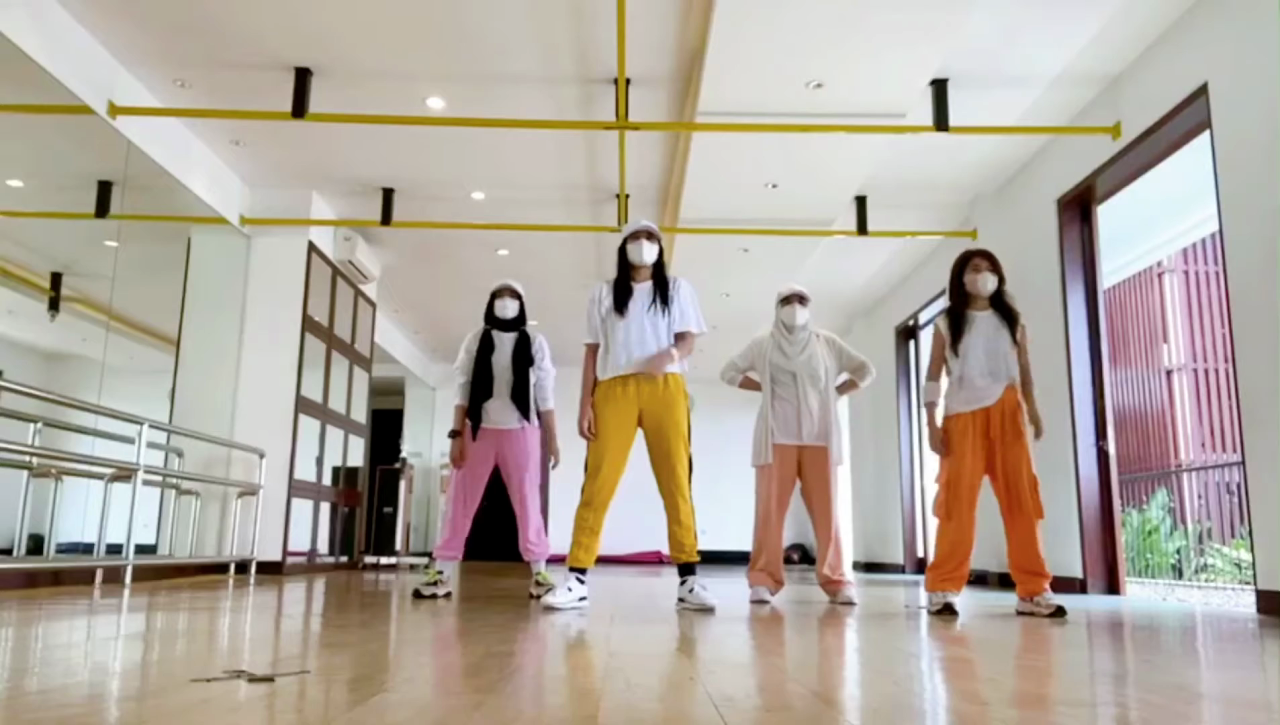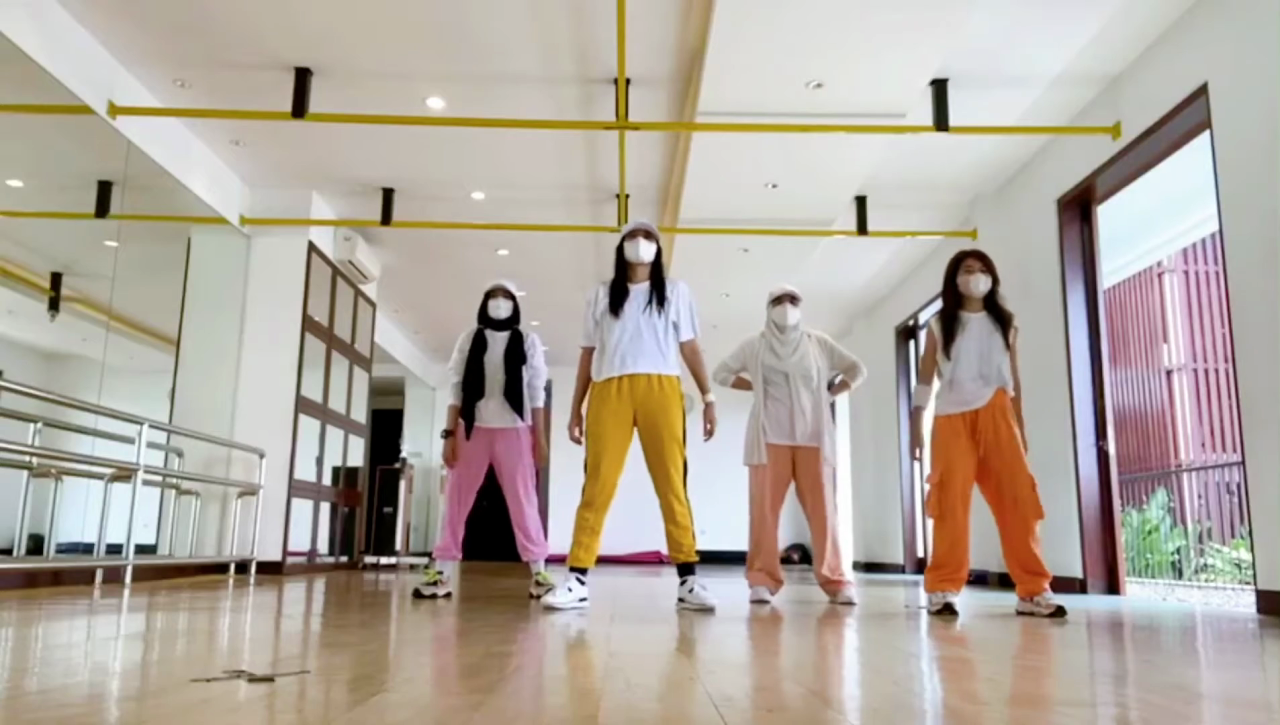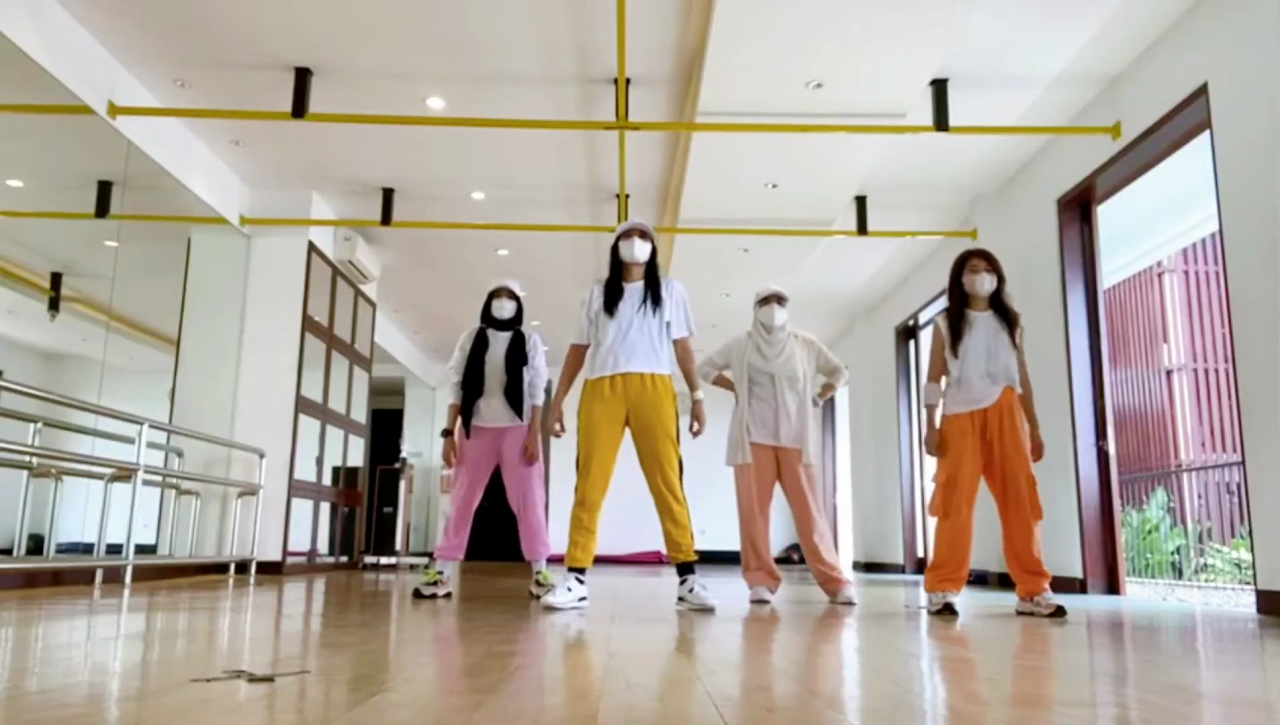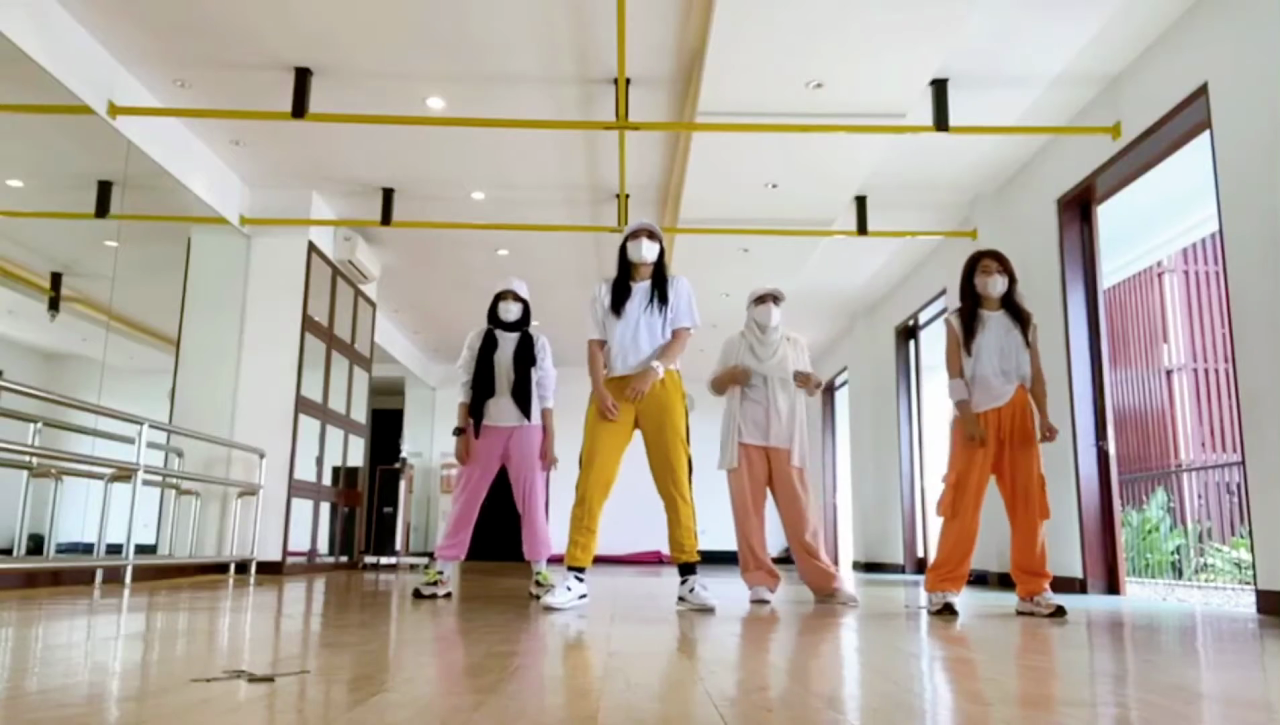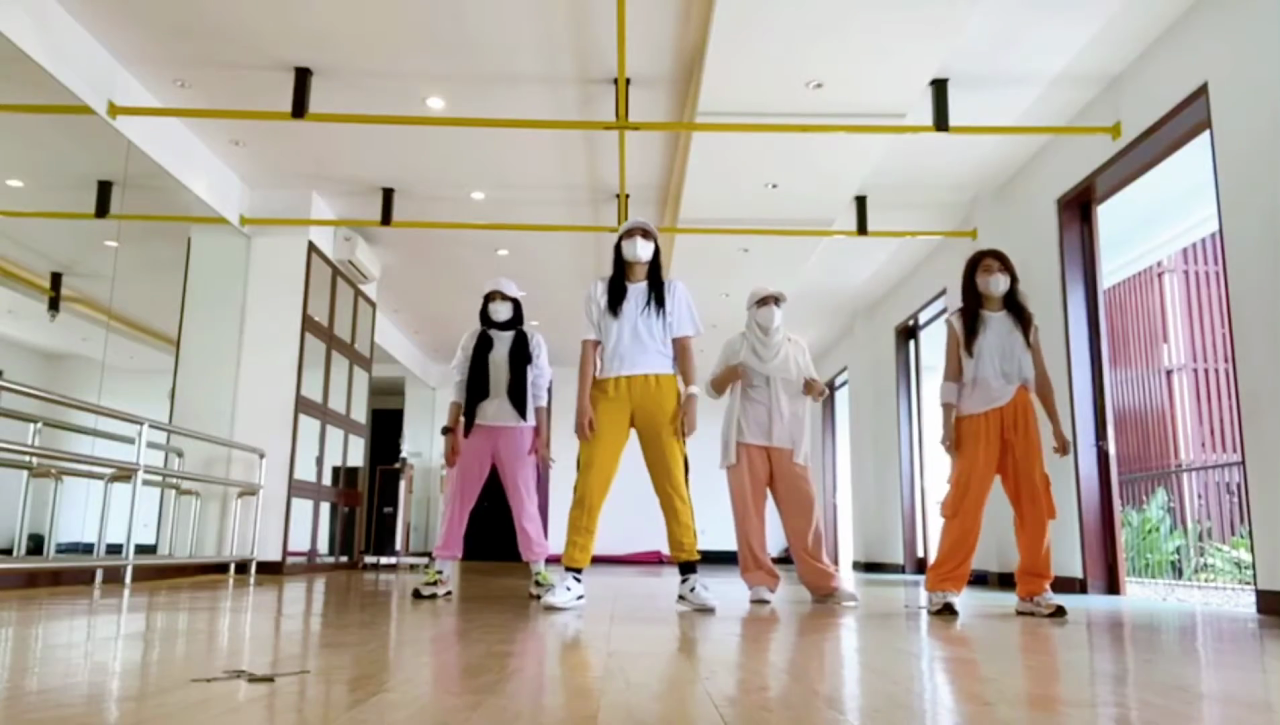
dt=0.4s
person 1, frame 1
left shoulder: (677, 289)
right shoulder: (605, 293)
left elbow: (687, 340)
right elbow: (592, 351)
left wrist: (665, 356)
right wrist: (585, 403)
left hip: (665, 389)
right hip: (614, 392)
left knee: (676, 482)
right knee: (598, 482)
left ankle: (688, 580)
right ankle: (577, 579)
person 1, frame 2
left shoulder: (675, 291)
right shoulder: (602, 295)
left elbow: (689, 347)
right elbow: (588, 353)
left wrist: (708, 397)
right wrist: (575, 406)
left hip: (661, 390)
right hip: (610, 391)
left knee: (672, 482)
right knee: (598, 483)
left ankle: (687, 580)
right ankle: (577, 580)
person 1, frame 3
left shoulder: (669, 290)
right shoulder: (598, 293)
left elbow: (682, 345)
right elbow: (579, 348)
left wrist: (697, 395)
right wrist: (557, 400)
left hip: (653, 388)
right hip: (601, 391)
left knee: (667, 480)
right knee: (589, 483)
left ankle: (687, 579)
right ankle: (576, 580)
person 1, frame 4
left shoulder: (676, 287)
right shoulder: (606, 292)
left elbow: (681, 336)
right elbow: (596, 345)
left wrist: (653, 370)
right wrist: (600, 390)
left hip: (661, 389)
right hip: (612, 390)
left knee: (675, 480)
right knee: (592, 480)
left ankle: (689, 579)
right ankle: (576, 578)
person 1, frame 5
left shoulder: (673, 290)
right shoulder: (601, 291)
left elbow: (683, 346)
right elbow: (590, 347)
left wrist: (690, 395)
right wrist: (583, 401)
left hip: (658, 390)
right hip: (608, 391)
left knee: (672, 481)
right knee: (590, 481)
left ankle: (689, 578)
right ankle: (573, 578)
person 2, frame 1
left shoulder: (1012, 321)
right shoulder: (947, 323)
left elbow: (1026, 374)
right elbow: (933, 377)
left wrist: (1032, 408)
right wrist: (932, 422)
left hip: (1007, 414)
right hip: (963, 416)
left knee: (1022, 498)
right knee: (958, 500)
left ankle: (1033, 590)
right ankle: (943, 588)
person 2, frame 2
left shoulder: (1005, 324)
right shoulder: (940, 325)
left elbow: (1013, 379)
right elbow: (925, 378)
left wrist: (1020, 426)
right wrist: (915, 427)
left hip: (997, 416)
right hip: (952, 419)
left knee: (1018, 497)
right knee: (951, 502)
left ankle: (1032, 590)
right ankle: (943, 589)
person 2, frame 3
left shoulder: (1010, 323)
right shoulder: (946, 324)
left elbow: (1021, 377)
right elbow: (934, 378)
left wrist: (1034, 427)
right wrist: (930, 425)
left hip: (1005, 414)
right hip: (961, 417)
left knee: (1019, 498)
right knee: (955, 501)
left ankle: (1032, 590)
right ankle: (942, 588)
person 2, frame 4
left shoulder: (1023, 322)
right shoulder: (958, 322)
left elbow: (1035, 374)
right elbow: (955, 376)
left wrist: (1043, 416)
right wrist: (968, 418)
left hip: (1017, 414)
right hip: (976, 415)
left knee: (1027, 499)
right knee: (964, 500)
left ankle: (1033, 590)
right ankle: (943, 587)
person 2, frame 5
left shoulder: (1025, 323)
right shoulder: (960, 323)
left elbow: (1040, 377)
right elbow: (951, 377)
left wrist: (1056, 426)
right wrist: (948, 423)
left hip: (1020, 415)
right hip: (976, 417)
left knee: (1033, 500)
right knee: (966, 499)
left ankle: (1033, 590)
right ankle: (943, 587)
person 3, frame 1
left shoulder: (535, 342)
right shoulder: (476, 340)
left elbow: (544, 393)
right elbow: (463, 389)
left wrist: (552, 437)
right wrist: (456, 434)
left hip: (521, 430)
right hip: (479, 429)
left knee: (527, 501)
right knee: (460, 499)
left ankle: (538, 572)
right ankle: (442, 572)
person 3, frame 2
left shoulder: (528, 341)
right shoulder: (469, 339)
left elbow: (536, 392)
right elbow: (457, 389)
left wrist: (540, 436)
right wrist: (449, 433)
left hip: (514, 430)
right hip: (472, 429)
left knee: (523, 501)
right knee: (457, 499)
left ankle: (538, 571)
right ankle: (442, 572)
person 3, frame 3
left shoulder: (530, 342)
right shoulder: (472, 338)
left elbow: (537, 391)
right elbow: (458, 387)
left wrist: (535, 433)
right wrist: (449, 432)
left hip: (517, 429)
right hip: (477, 429)
left knee: (529, 500)
right knee: (463, 500)
left ankle: (540, 572)
right ankle: (442, 572)
person 3, frame 4
left shoulder: (537, 343)
right shoulder: (479, 339)
left elbow: (546, 394)
right elbow: (467, 388)
left wrist: (549, 438)
right wrist: (461, 431)
left hip: (526, 429)
right hip: (484, 428)
left knee: (532, 501)
right knee: (466, 498)
left ankle: (540, 572)
right ankle: (442, 572)
person 3, frame 5
left shoulder: (532, 341)
right shoulder: (473, 339)
left elbow: (540, 392)
right elbow: (460, 387)
left wrist: (542, 435)
right wrist: (450, 430)
left hip: (517, 429)
right hip: (475, 428)
left knee: (524, 500)
right knee: (458, 498)
left ankle: (538, 572)
right ankle: (442, 572)
person 4, frame 1
left shoulder: (826, 343)
right shoulder: (763, 345)
left elbow: (865, 370)
right elbow: (729, 372)
left wrist: (837, 393)
right wrist: (762, 387)
left hip: (818, 437)
right hip: (777, 437)
left knee: (825, 509)
right knee: (770, 508)
left ankle: (835, 581)
right ankle: (763, 580)
person 4, frame 2
left shoulder: (818, 342)
right shoulder: (754, 345)
left elbow: (856, 370)
right elbow: (721, 373)
left wrist: (829, 393)
right wrist: (754, 386)
left hip: (812, 437)
right hip: (770, 437)
left knee: (821, 509)
right knee: (765, 508)
left ankle: (835, 581)
right ankle: (762, 580)
person 4, frame 3
left shoulder: (805, 344)
right shoulder: (741, 344)
left elbow: (838, 371)
right elbow: (705, 367)
left wrist: (819, 398)
right wrist: (735, 387)
left hip: (795, 439)
right hip: (753, 438)
left knee: (809, 510)
right knee: (753, 509)
left ankle: (834, 581)
right ankle: (760, 580)
person 4, frame 4
left shoulder: (795, 345)
right shoulder: (735, 344)
left elbow: (809, 388)
right elbow: (715, 386)
left wrist: (814, 384)
right wrist: (727, 377)
left hip: (786, 440)
right hip: (745, 439)
left knee: (798, 511)
right knee: (748, 509)
left ankle: (826, 581)
right ankle: (759, 580)
person 4, frame 5
left shoulder: (796, 347)
right shoulder: (736, 345)
left elbow: (813, 388)
right elbow: (713, 389)
left wrist: (820, 390)
right wrist: (726, 376)
left hip: (787, 440)
right hip: (746, 439)
left knee: (802, 508)
right knee: (749, 510)
left ankle: (823, 582)
right ankle: (759, 580)
